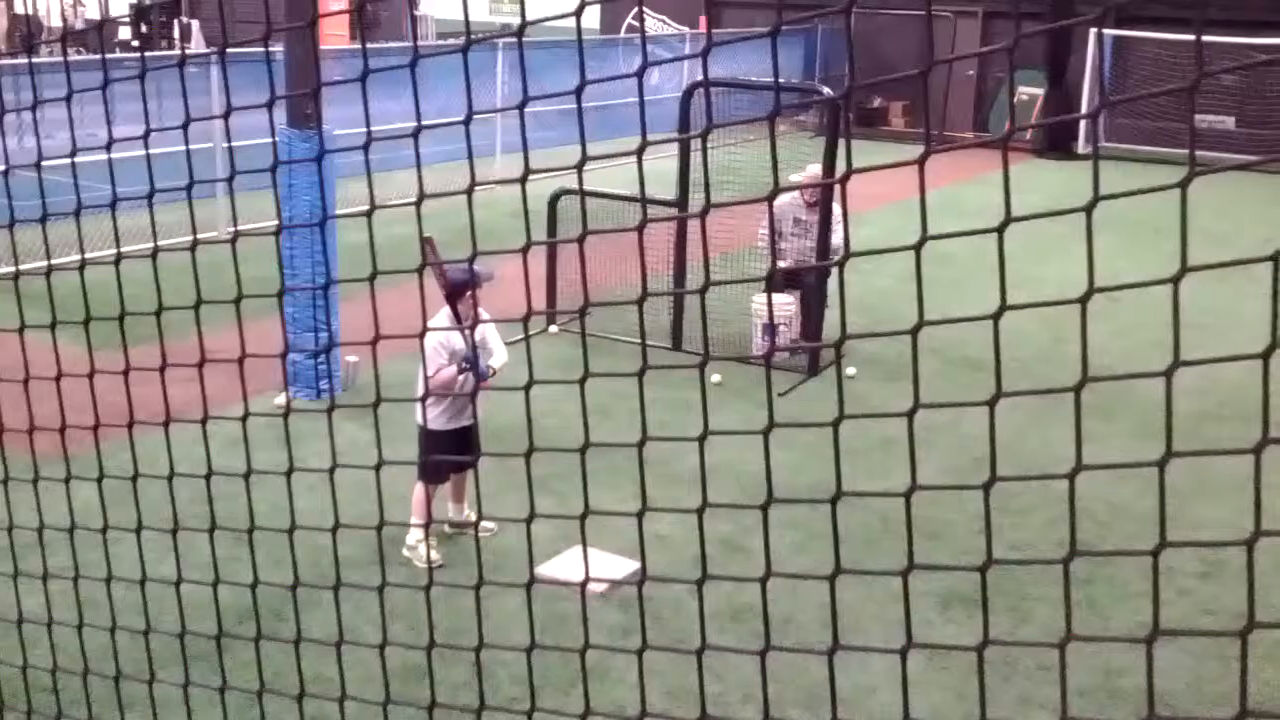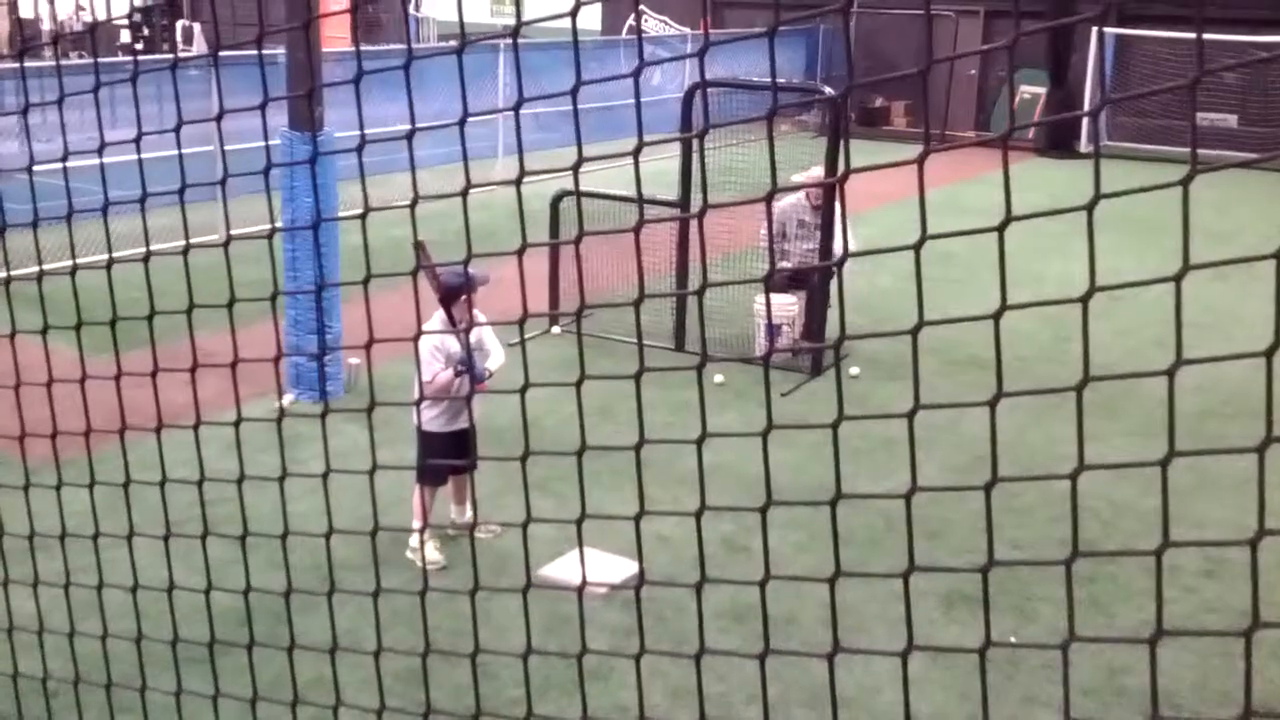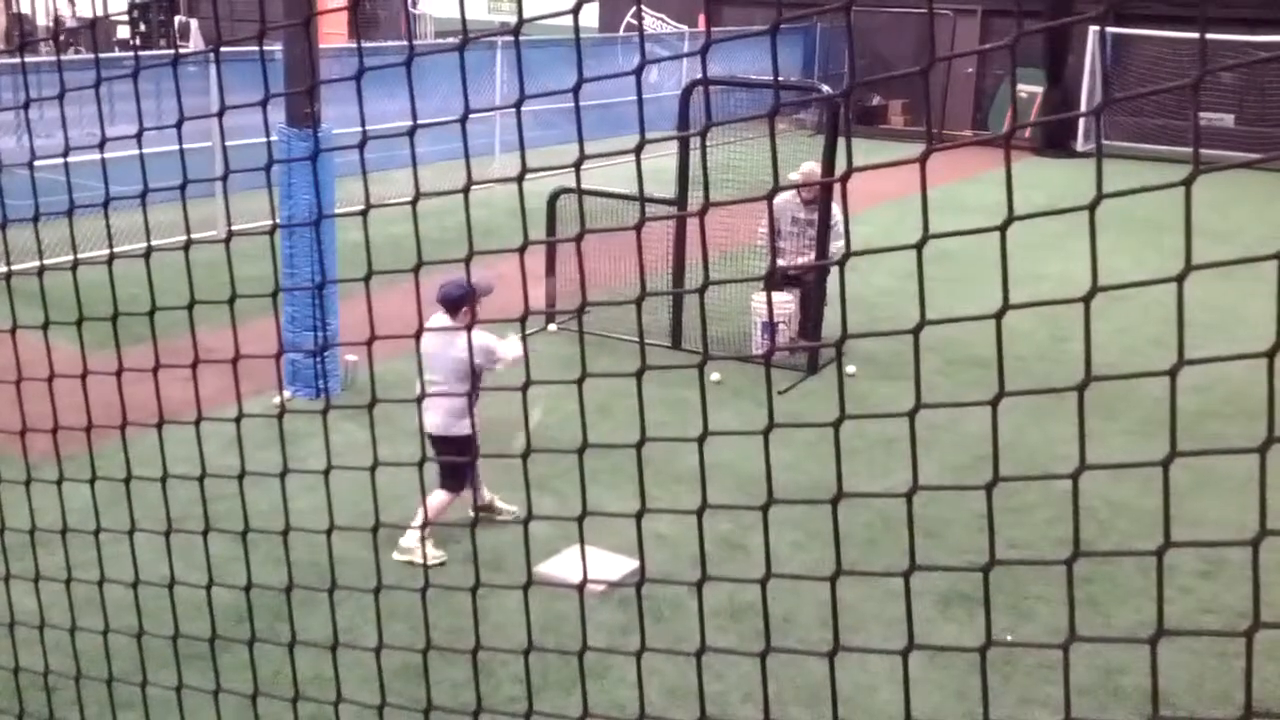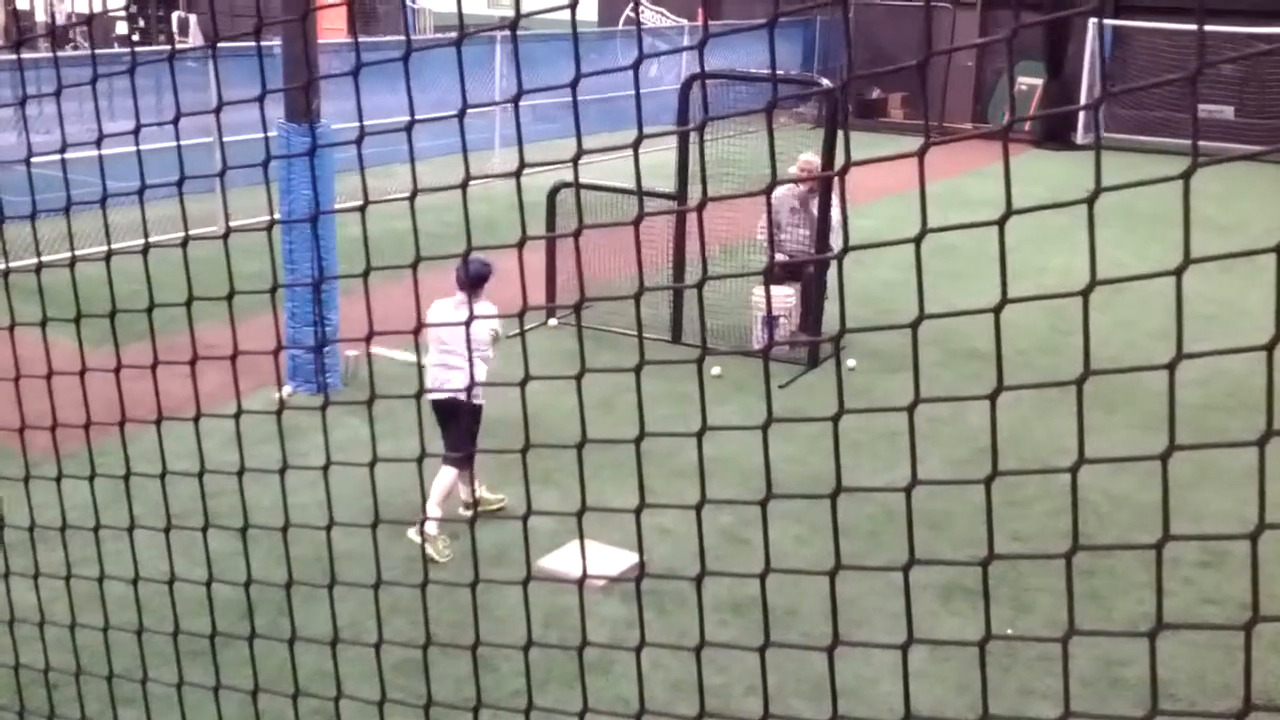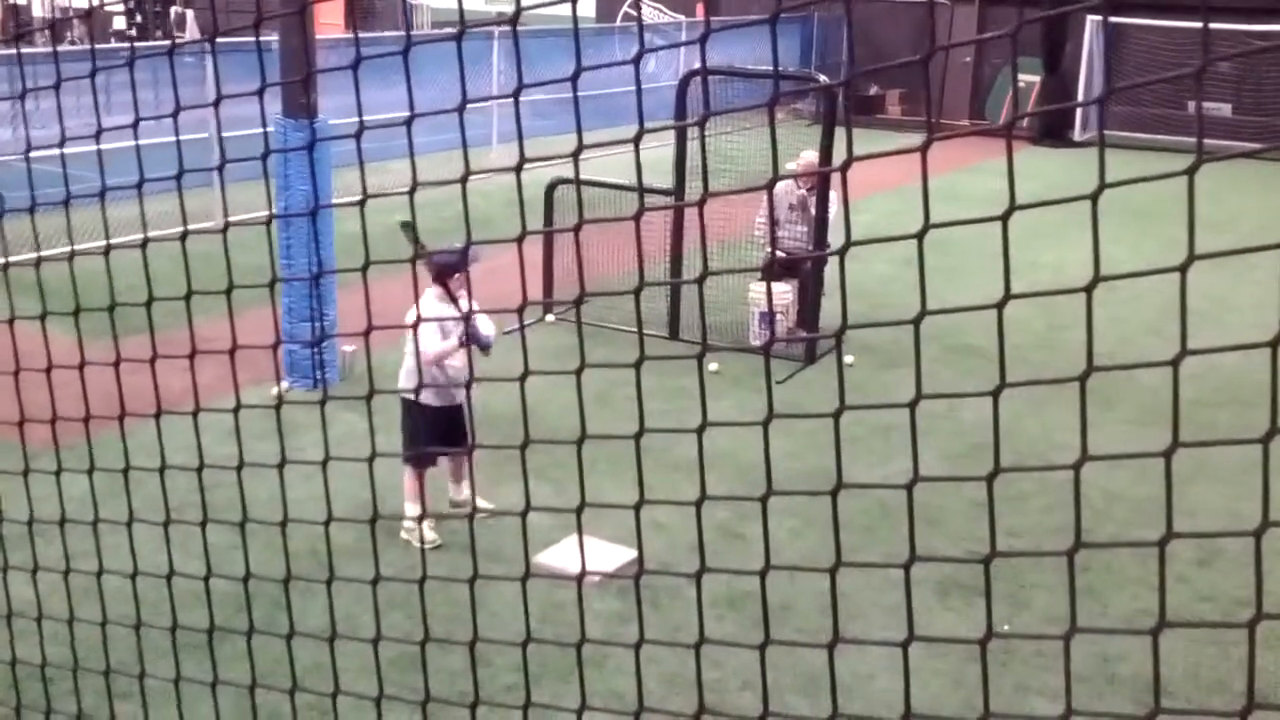
dt=0.7s
person 1, frame 1
left shoulder: (480, 317)
right shoulder: (437, 332)
left elbow: (500, 351)
right elbow: (432, 383)
left wrist: (489, 368)
right wrist: (461, 366)
left hip: (465, 410)
right hip: (437, 418)
left knee: (461, 467)
right knee: (431, 477)
left ankle: (458, 516)
right ankle: (416, 537)
person 1, frame 2
left shoulder: (477, 320)
right shoulder: (432, 336)
left elbow: (497, 352)
right elbow: (429, 387)
left wrist: (485, 371)
right wrist: (457, 369)
left hip: (463, 413)
right hip: (436, 420)
left knee: (463, 469)
right knee: (430, 480)
left ankle: (462, 518)
right ankle: (419, 538)
person 1, frame 3
left shoulder: (432, 326)
right shoulder: (477, 342)
right elbow: (510, 351)
right wrist: (516, 342)
left hip: (432, 414)
right hip: (453, 421)
left knee: (467, 458)
right knee: (453, 485)
left ankle: (482, 501)
right ankle: (413, 538)
person 1, frame 4
left shoulder: (436, 308)
right shoulder: (490, 314)
left hip: (437, 388)
right hip: (465, 392)
left knee: (463, 447)
right knee: (455, 457)
left ankle: (471, 494)
right ankle: (429, 523)
person 1, frame 5
left shoulder: (461, 298)
right shoulder: (425, 312)
left elbow: (484, 323)
right elbow: (429, 355)
left wrist: (482, 335)
right wrist: (463, 339)
left hip: (451, 391)
right hip: (422, 395)
left knee: (458, 447)
right knee: (419, 459)
left ankle: (460, 497)
right ankle: (413, 519)
person 2, frame 1
left shoulder: (833, 210)
right shoulder: (783, 203)
left elbow: (837, 247)
right elbow: (766, 234)
right wrist: (775, 260)
left hip: (814, 266)
right hip: (784, 265)
left knee: (813, 283)
right knee: (773, 283)
person 2, frame 2
left shoulder: (835, 210)
right shoulder: (787, 205)
left elbow: (841, 242)
right elbow: (768, 235)
right wrist: (778, 261)
left hip: (817, 267)
right hip: (788, 265)
right knee: (775, 284)
person 2, frame 3
left shoulder: (830, 209)
right shoulder: (782, 201)
left elbow: (836, 246)
right elbow: (766, 232)
left wrist: (805, 261)
right wrist: (775, 258)
left hip: (813, 265)
right hip: (783, 262)
left knee: (812, 282)
right knee: (772, 279)
left ankle: (808, 337)
person 2, frame 4
left shoulder: (828, 199)
right shoulder: (780, 194)
right elbow: (766, 227)
left wrist: (806, 207)
right wrist: (773, 252)
left hip: (813, 257)
right hip: (784, 256)
left knee: (813, 275)
right knee: (772, 272)
left ankle: (808, 329)
person 2, frame 5
left shoulder: (828, 196)
right shoulder: (778, 190)
right elbow: (763, 223)
left wrist: (805, 208)
right wrist: (770, 249)
left hip: (809, 254)
right hip: (780, 251)
right knee: (769, 268)
